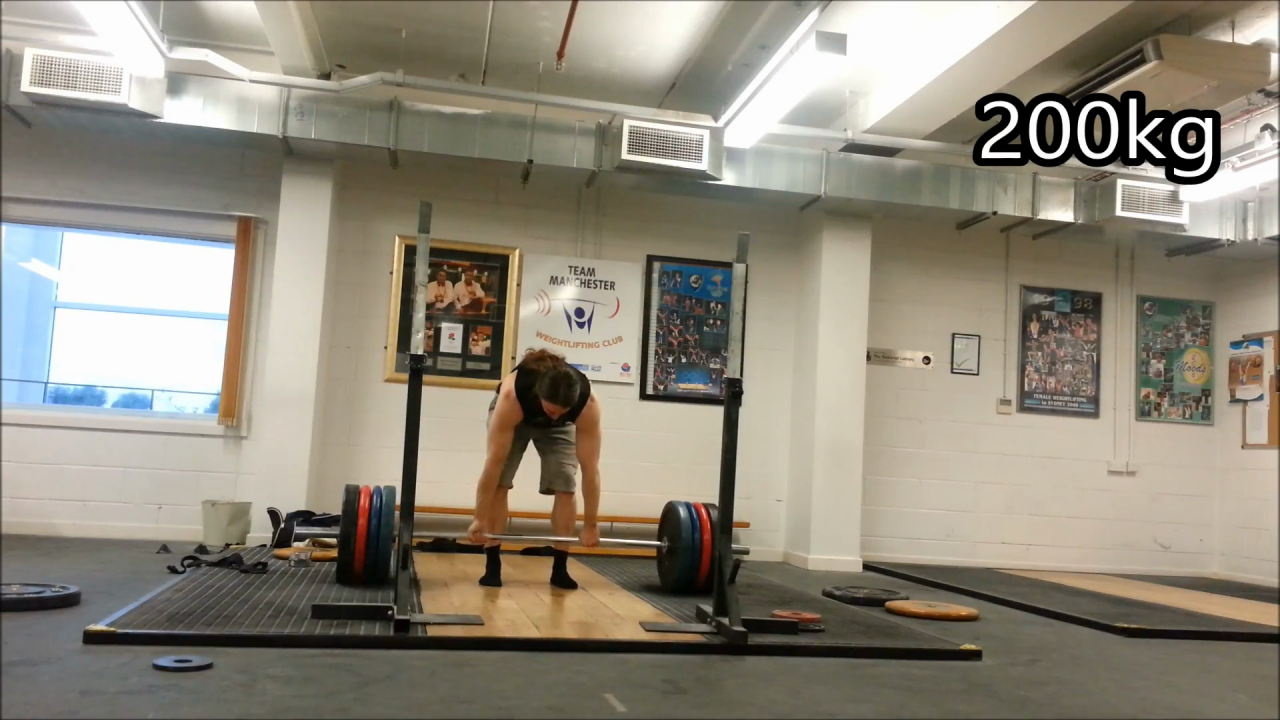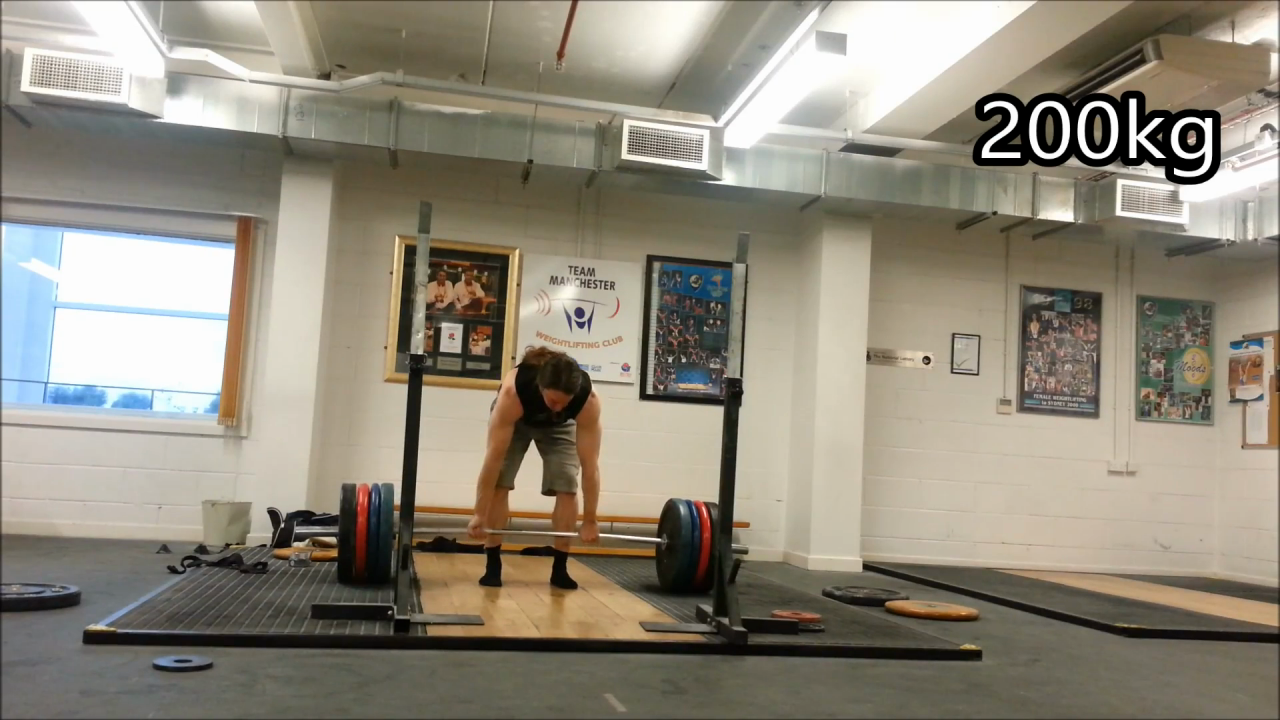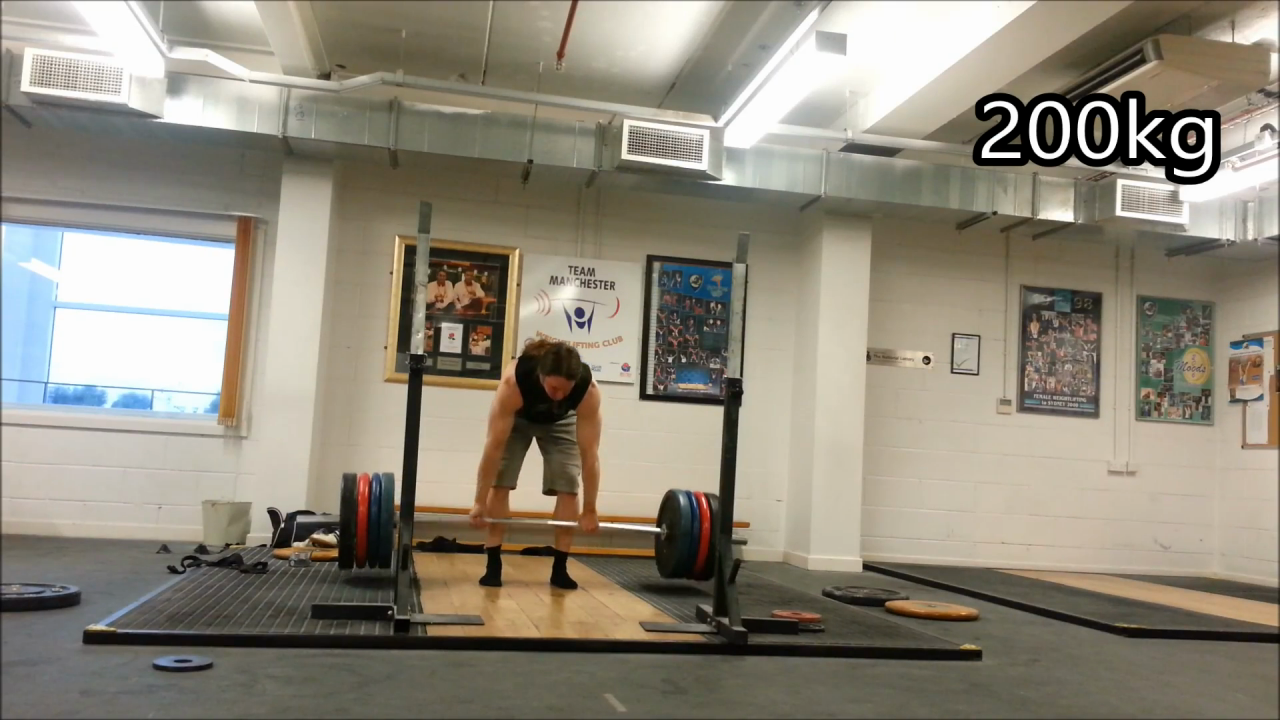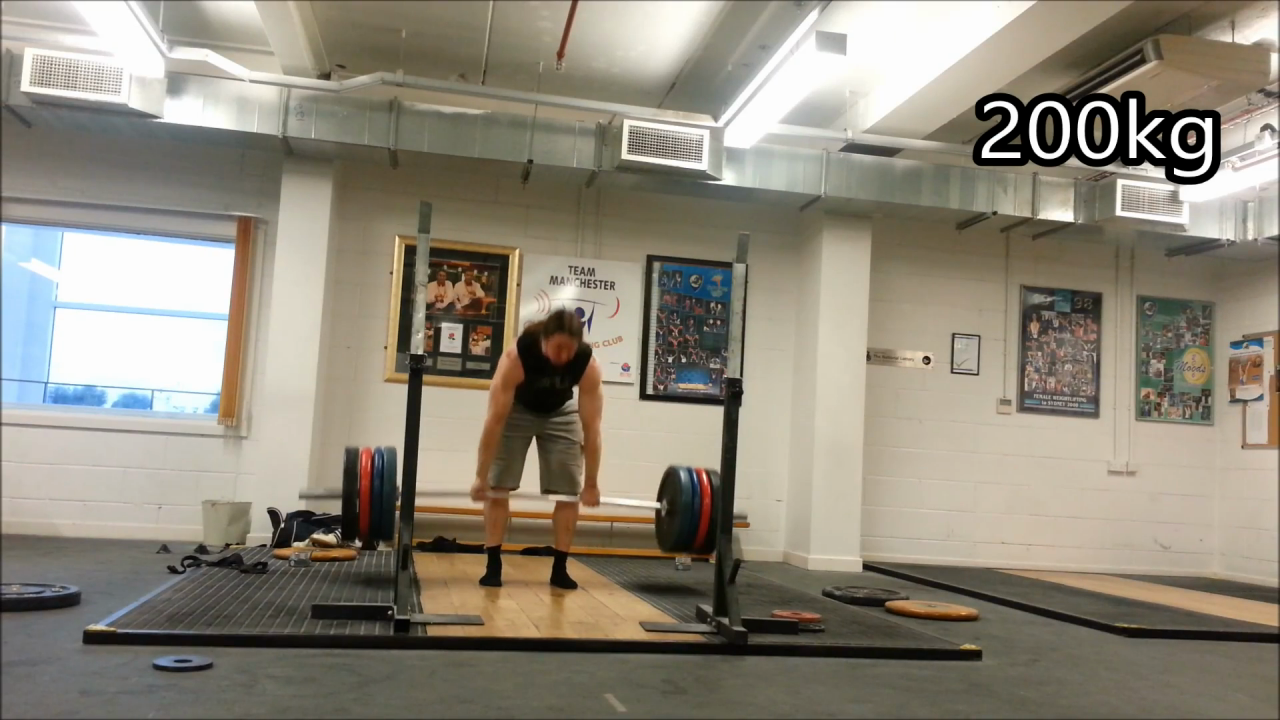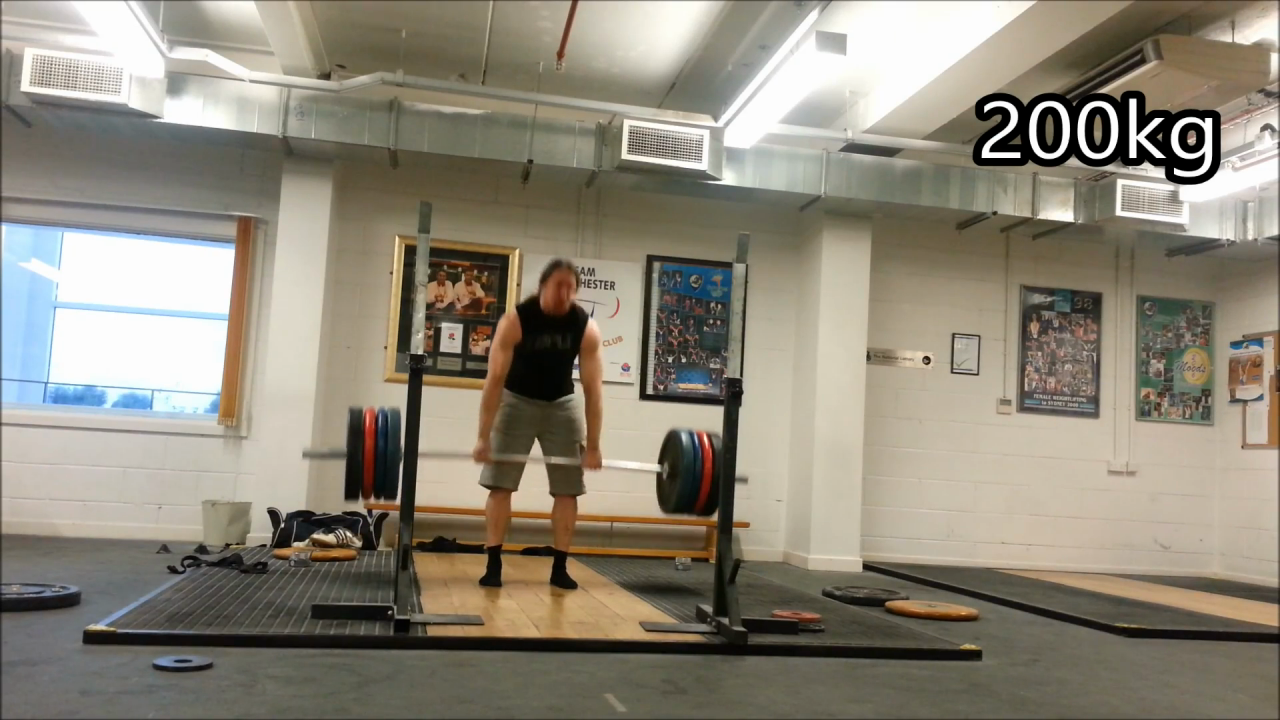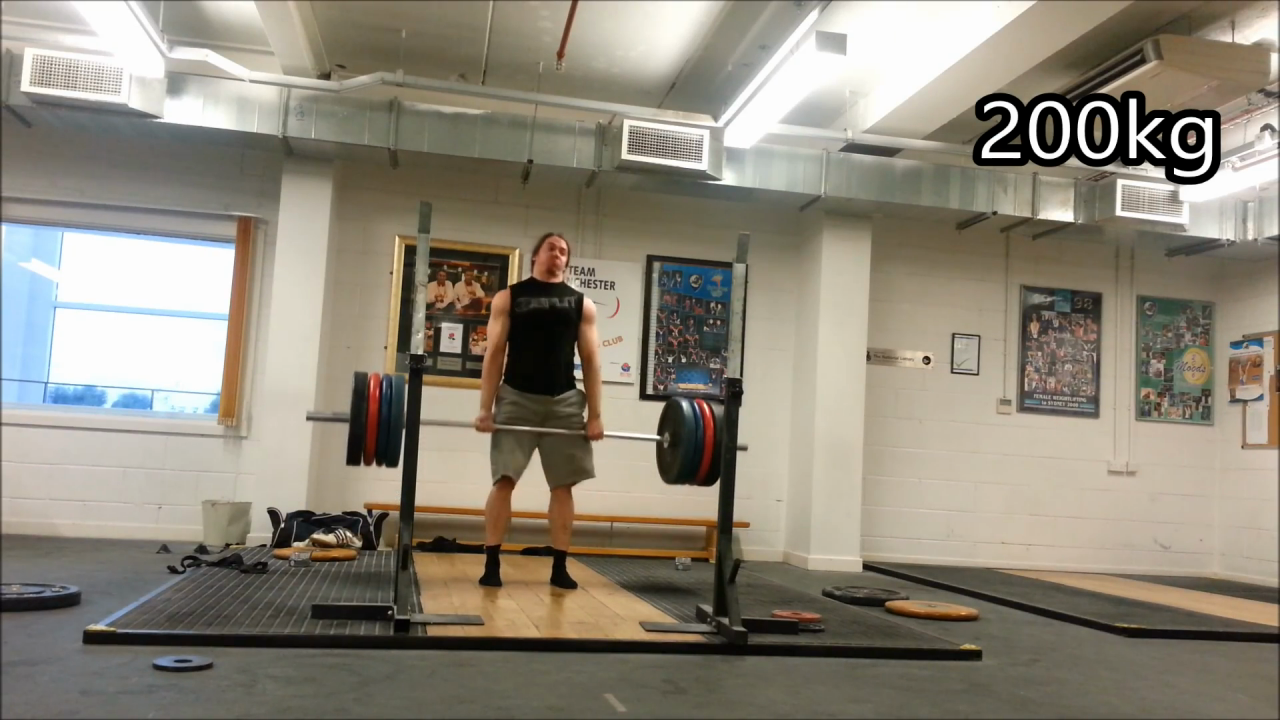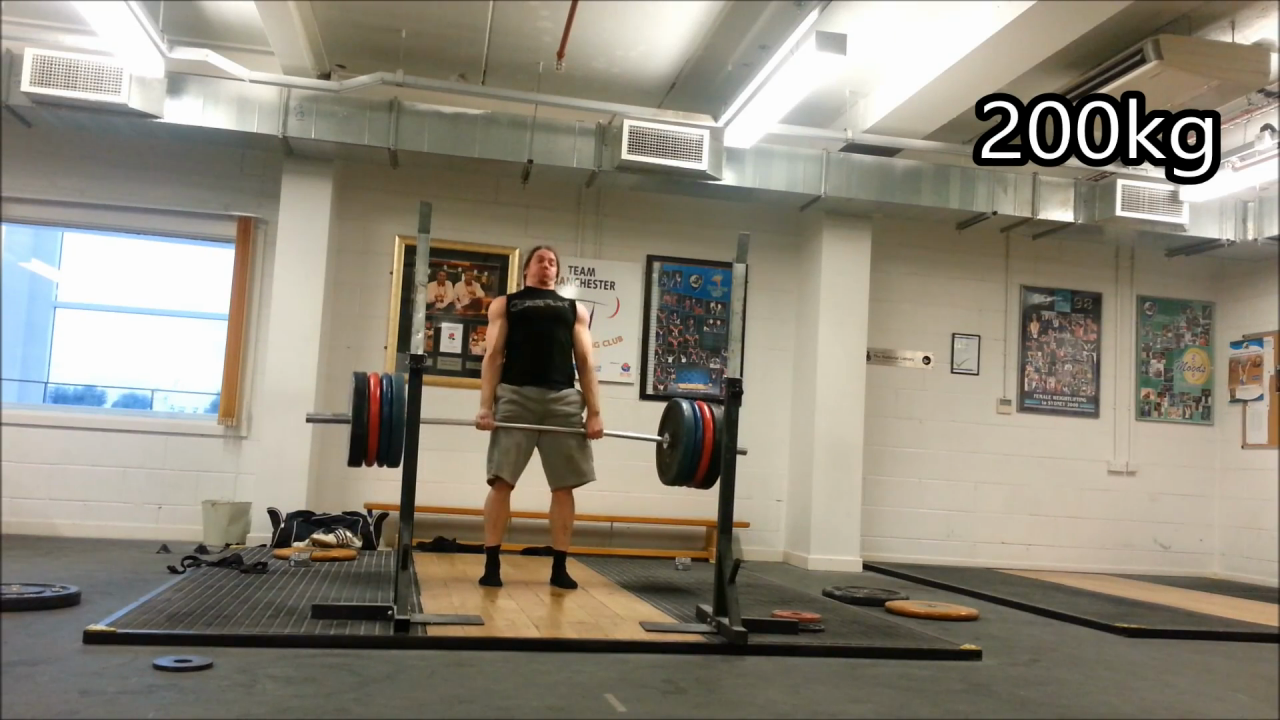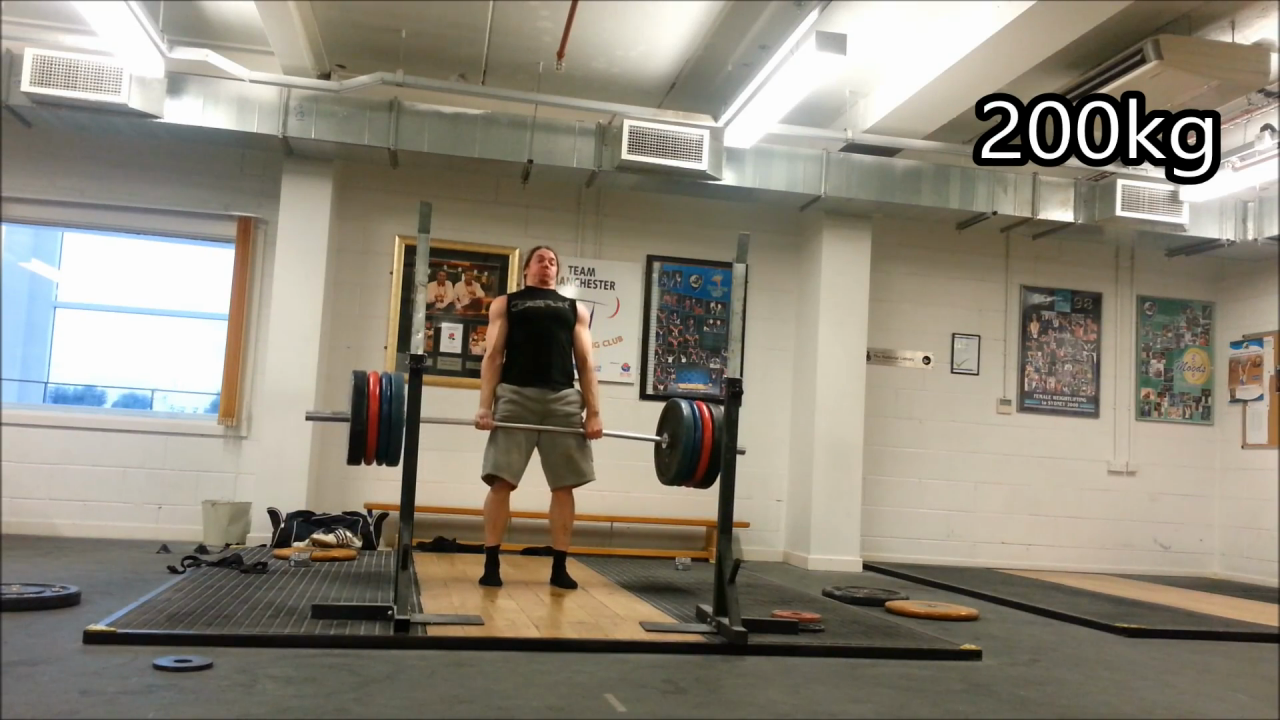
dt=0.2s
person 1, frame 1
left shoulder: (588, 405)
right shoulder: (512, 395)
left elbow: (590, 468)
right elbow: (494, 462)
left wrist: (591, 524)
right wrist: (480, 519)
left hip: (559, 428)
right hip: (515, 417)
left knee: (566, 485)
right knee: (499, 482)
left ankle: (560, 568)
right ankle: (492, 565)
person 1, frame 2
left shoulder: (589, 400)
right shoulder: (513, 390)
left elbow: (590, 464)
right elbow: (494, 457)
left wrist: (590, 521)
right wrist: (479, 514)
left hip: (560, 426)
right hip: (516, 420)
left knee: (567, 486)
right knee: (499, 482)
left ankle: (559, 568)
right ankle: (493, 566)
person 1, frame 3
left shoulder: (588, 391)
right shoulder: (514, 381)
left elbow: (589, 454)
right elbow: (494, 446)
left wrist: (589, 510)
right wrist: (480, 503)
left hip: (561, 422)
right hip: (518, 417)
left knee: (568, 487)
right knee: (500, 483)
left ankle: (560, 569)
right ankle: (493, 566)
person 1, frame 4
left shoulder: (589, 365)
right shoulder: (516, 357)
left elbow: (592, 428)
right elbow: (495, 419)
left wrist: (591, 485)
right wrist: (481, 477)
left hip: (560, 412)
right hip: (518, 409)
left knee: (569, 489)
right knee: (499, 486)
left ankle: (560, 568)
right ankle: (493, 566)
person 1, frame 5
left shoulder: (586, 328)
right shoulder: (515, 321)
left elbow: (593, 390)
right elbow: (495, 381)
left wrist: (592, 447)
right wrist: (483, 439)
left hip: (562, 404)
right hip: (517, 401)
left knee: (567, 490)
right knee: (500, 484)
left ankle: (560, 568)
right ankle: (493, 565)
person 1, frame 6
left shoulder: (581, 303)
right shoulder: (509, 297)
left elbow: (590, 360)
right elbow: (494, 354)
left wrist: (594, 414)
right wrist: (486, 407)
left hip: (565, 401)
right hip: (517, 398)
left knee: (563, 485)
right knee: (504, 480)
left ankle: (559, 567)
right ankle: (491, 565)
person 1, frame 7
left shoulder: (574, 309)
right shoulder: (505, 304)
left elbow: (585, 361)
right elbow: (493, 356)
left wrist: (594, 412)
right wrist: (485, 405)
left hip: (564, 400)
right hip: (516, 396)
left knee: (564, 486)
right knee: (501, 481)
left ankle: (559, 568)
right ankle: (491, 565)
person 1, frame 8
left shoulder: (574, 308)
right shoulder: (506, 303)
left elbow: (585, 361)
right elbow: (493, 355)
left wrist: (593, 412)
right wrist: (485, 405)
left hip: (564, 400)
right hip: (516, 396)
left knee: (564, 486)
right knee: (501, 482)
left ankle: (559, 568)
right ankle: (491, 566)
